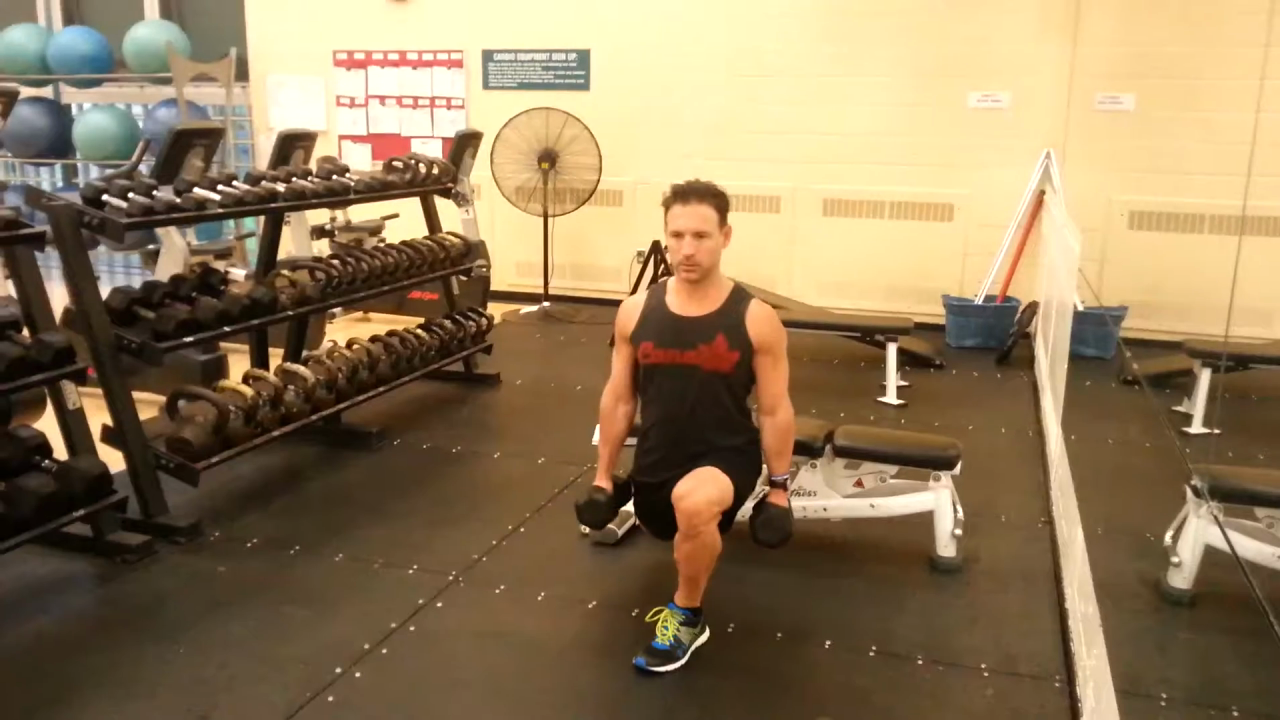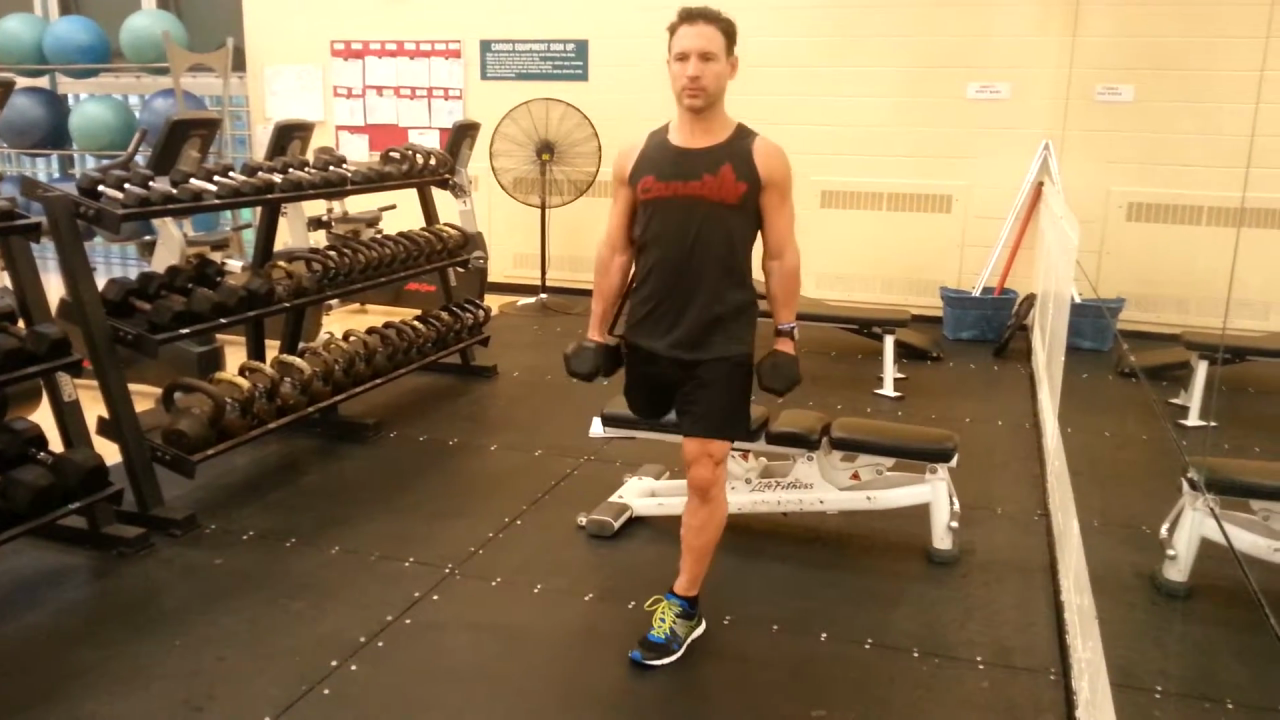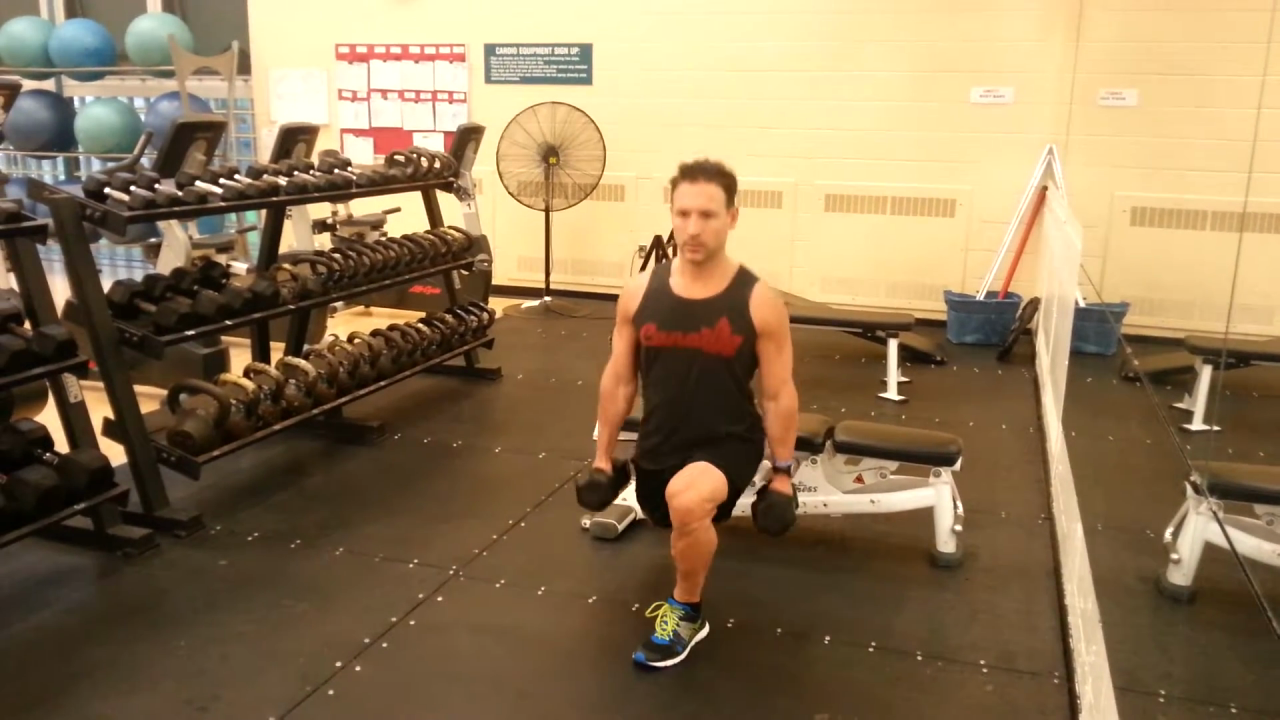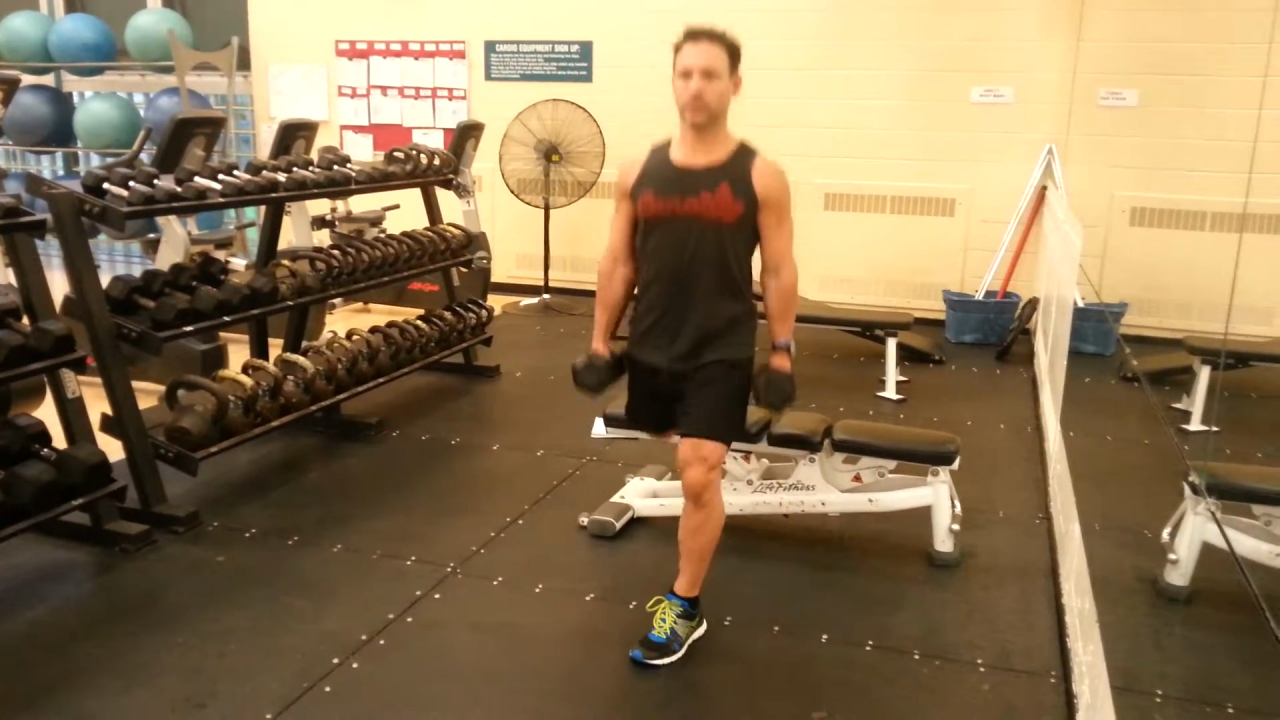
dt=1s
person 1, frame 1
left shoulder: (756, 320)
right shoulder: (636, 311)
left elbow: (775, 412)
right elbow: (618, 398)
left wrist: (778, 487)
right wrist: (603, 471)
left hip: (726, 454)
right hip: (656, 459)
left knee: (693, 504)
left ankle: (687, 617)
person 1, frame 2
left shoulder: (761, 157)
right shoulder: (636, 156)
left elbow: (782, 255)
right elbow: (616, 251)
left wrist: (784, 334)
right wrist: (597, 327)
left hip: (720, 344)
right hip: (648, 336)
left knee: (703, 475)
right knee: (690, 449)
left ankle: (684, 606)
person 1, frame 3
left shoulder: (759, 302)
right shoulder: (639, 293)
left elbow: (779, 396)
right elbow: (618, 380)
left wrist: (782, 471)
right wrist: (603, 452)
left hip: (728, 441)
right hip: (659, 445)
left knee: (687, 501)
right knee: (671, 508)
left ankle: (687, 612)
person 1, frame 4
left shoulder: (759, 176)
right shoulder: (639, 172)
left elbow: (779, 272)
right elbow: (617, 264)
left wrist: (780, 349)
right wrist: (600, 337)
left hip: (720, 351)
right hip: (650, 346)
left knee: (698, 476)
right knee: (685, 457)
left ankle: (685, 608)
